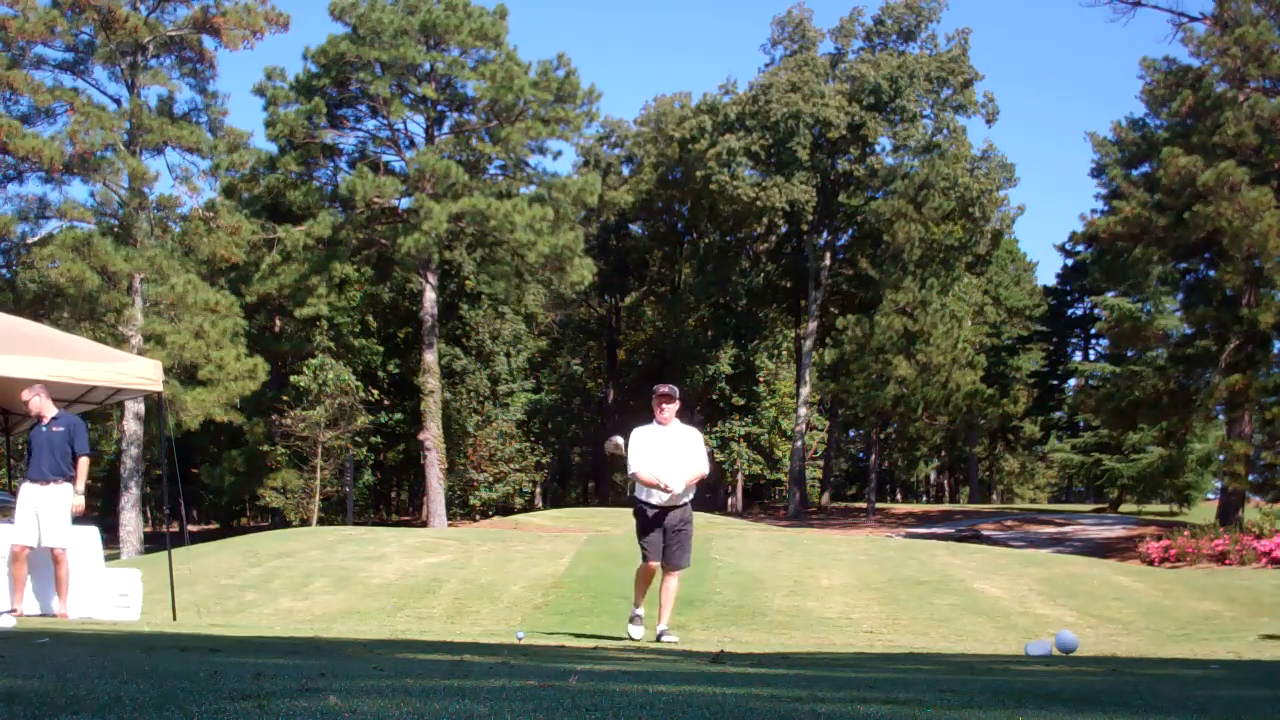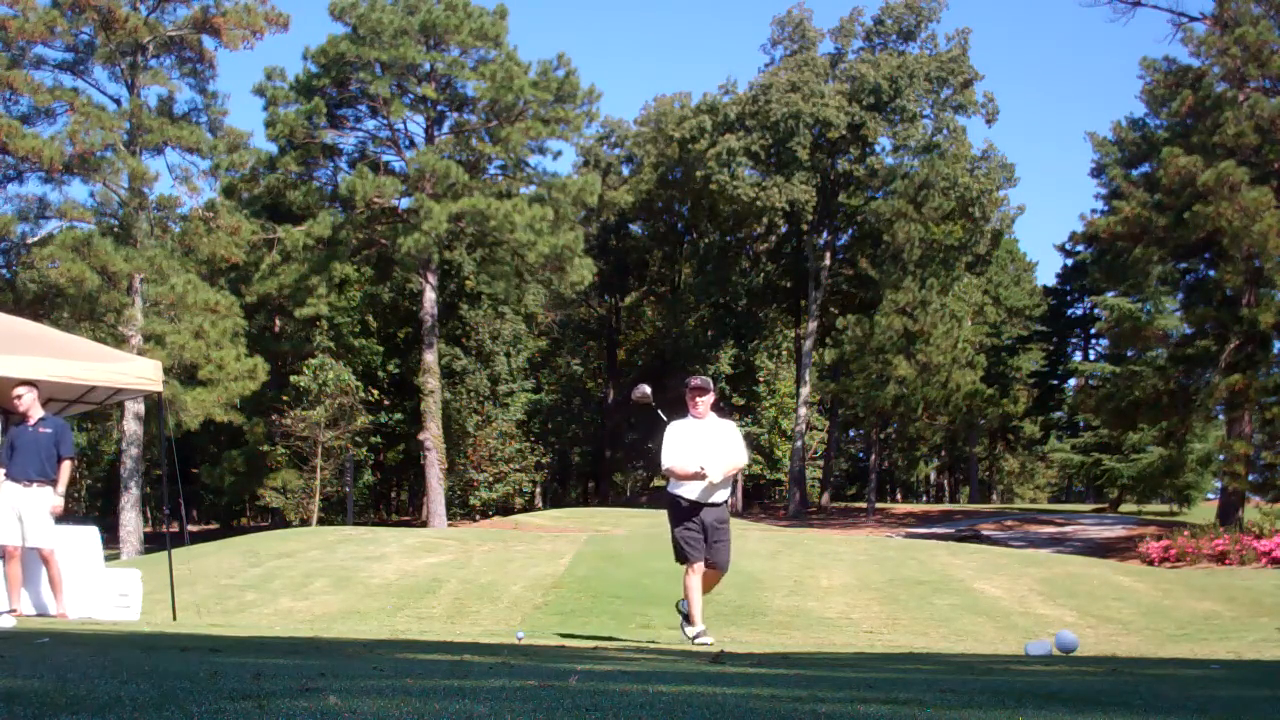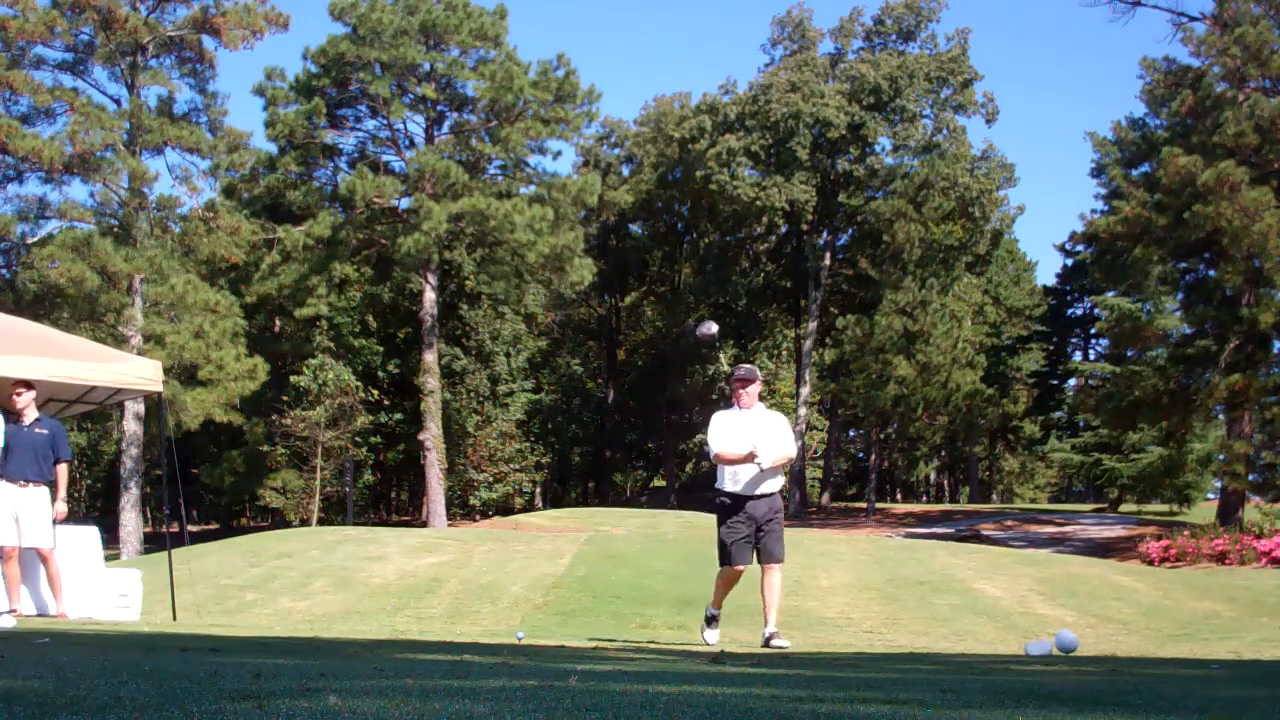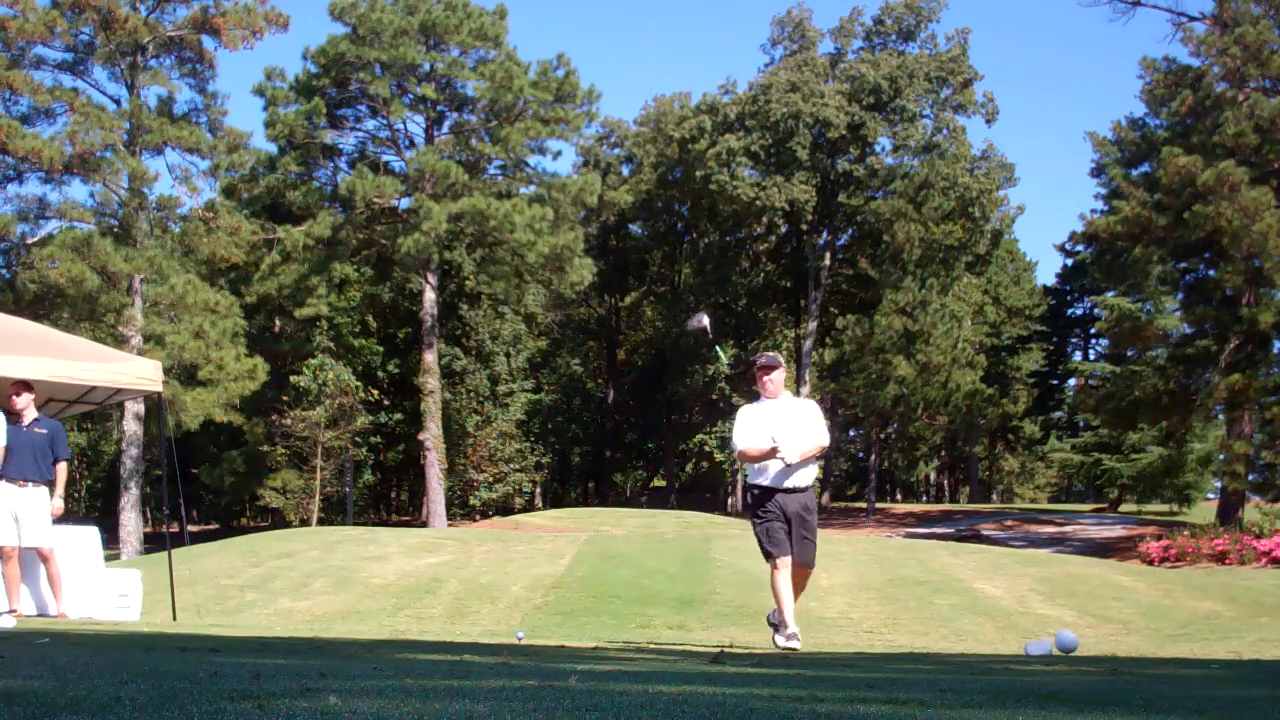
dt=0.5s
person 1, frame 1
left shoulder: (691, 434)
right shoulder: (640, 434)
left elbow: (702, 468)
right elbow: (635, 471)
left wrist: (682, 483)
right wrist: (660, 484)
left hip: (680, 510)
right hip: (649, 509)
left knee: (673, 570)
right knee: (651, 563)
left ankle: (663, 627)
right ankle: (637, 610)
person 1, frame 2
left shoulder: (728, 428)
right shoulder: (675, 428)
left elbow: (741, 460)
right elbow: (669, 467)
left wrist: (720, 472)
right wrist: (695, 474)
left hip: (717, 508)
right hip: (685, 506)
left knee: (717, 568)
right knee: (694, 566)
left ankle: (688, 605)
right ankle: (698, 629)
person 1, frame 3
left shoulder: (777, 419)
right shoulder: (722, 418)
left elbow: (790, 451)
right elbow: (717, 453)
left wrist: (768, 459)
right wrist: (745, 457)
left hip: (769, 501)
right hip: (734, 501)
left knee: (772, 564)
right knee: (735, 565)
left ankle: (770, 630)
right ankle: (713, 611)
person 1, frame 4
left shoulder: (807, 407)
right shoulder: (747, 412)
left elbow: (821, 440)
right elbow: (742, 452)
left wrist: (795, 454)
right wrist: (770, 454)
left hip: (802, 495)
right hip: (765, 496)
left knee: (802, 565)
right knee: (781, 562)
left ankle: (779, 614)
right ankle: (790, 630)
person 2, frame 1
left shoulder: (71, 422)
right shoulder: (34, 431)
left elbow: (83, 458)
left wrist: (79, 491)
right wrist: (19, 498)
left hip: (58, 491)
right hip: (30, 492)
left knee: (58, 552)
right knee: (18, 550)
left ankle: (62, 608)
right ankle: (17, 607)
person 2, frame 2
left shoulder: (57, 425)
left elbow: (66, 461)
left wrist: (59, 493)
left hip: (40, 493)
left knee: (46, 552)
left ankle: (61, 607)
person 2, frame 3
left shoulder: (53, 427)
left elbow: (62, 464)
left wrist: (61, 498)
left hip: (37, 493)
left knee: (45, 552)
left ankle: (60, 608)
person 2, frame 4
left shoulder: (52, 427)
left elbow: (61, 463)
left wrist: (58, 495)
left hip: (36, 493)
left knee: (45, 551)
left ankle: (61, 608)
